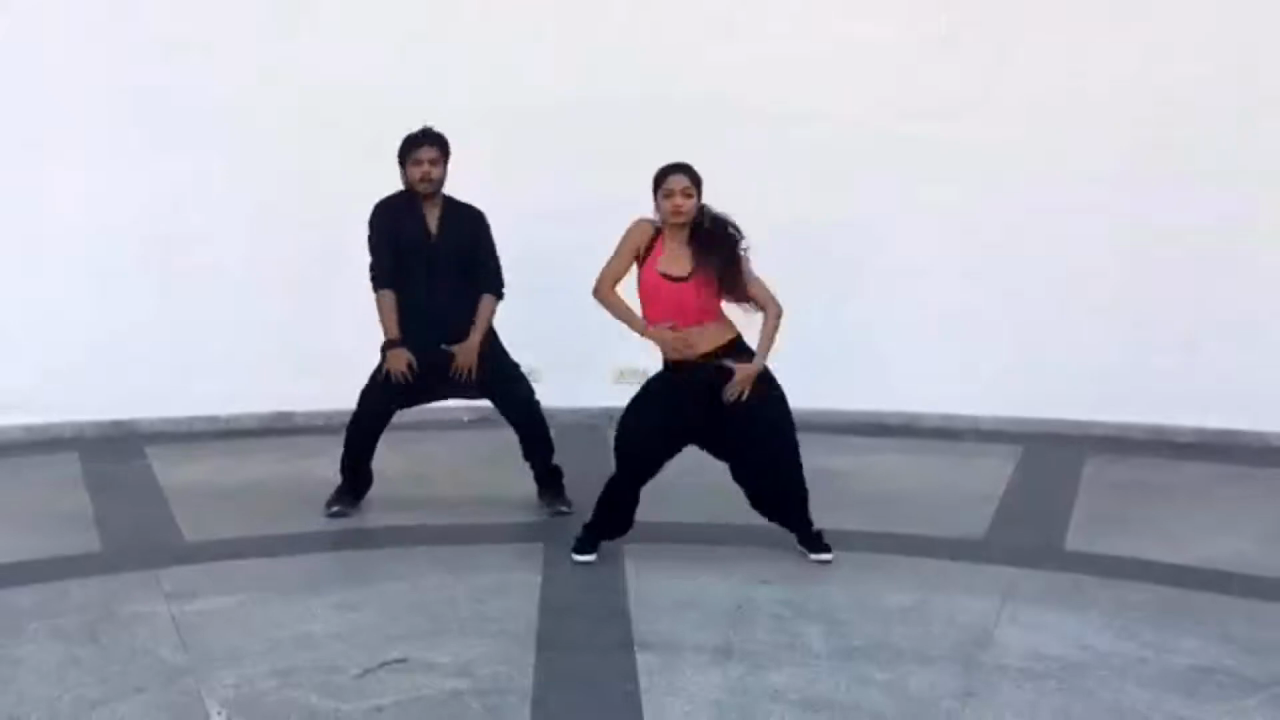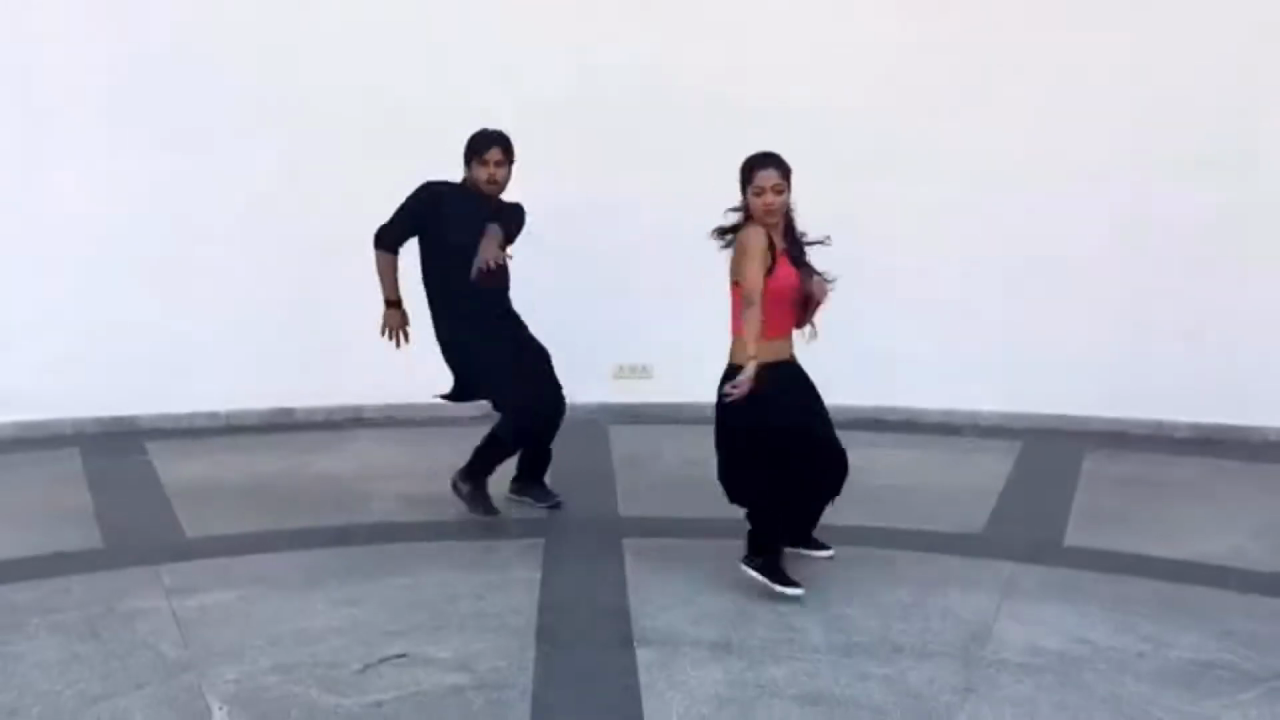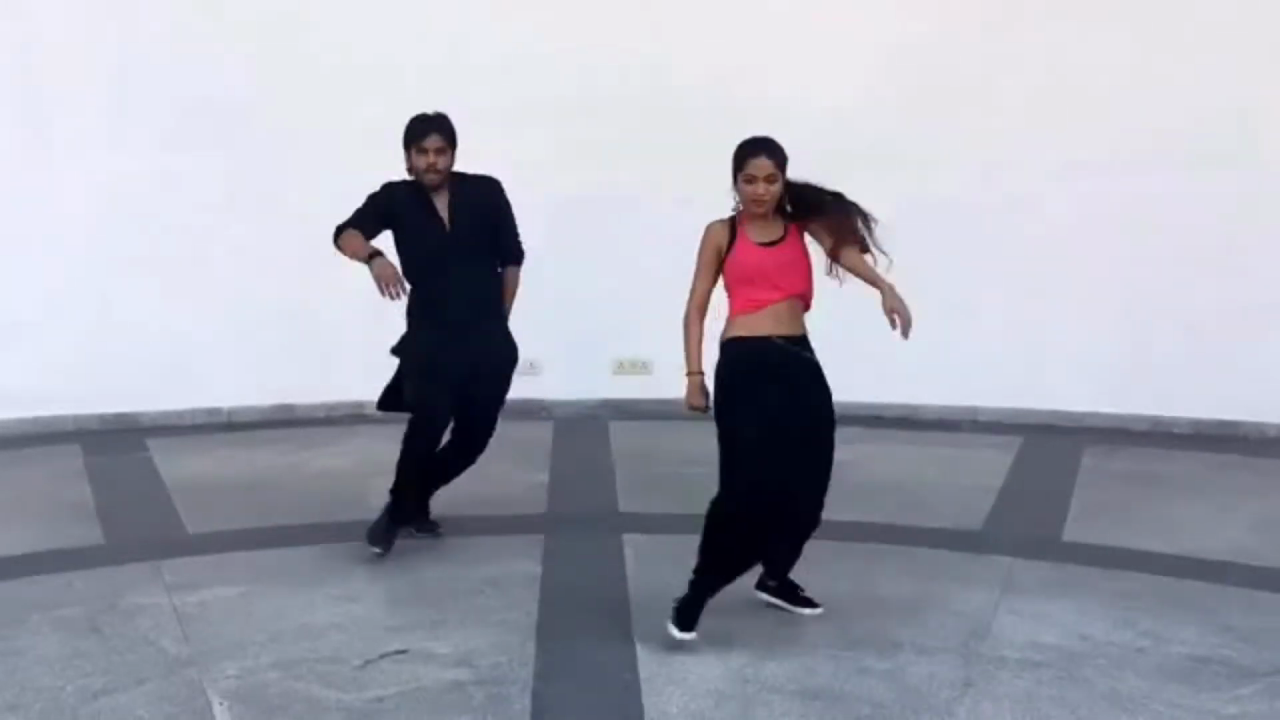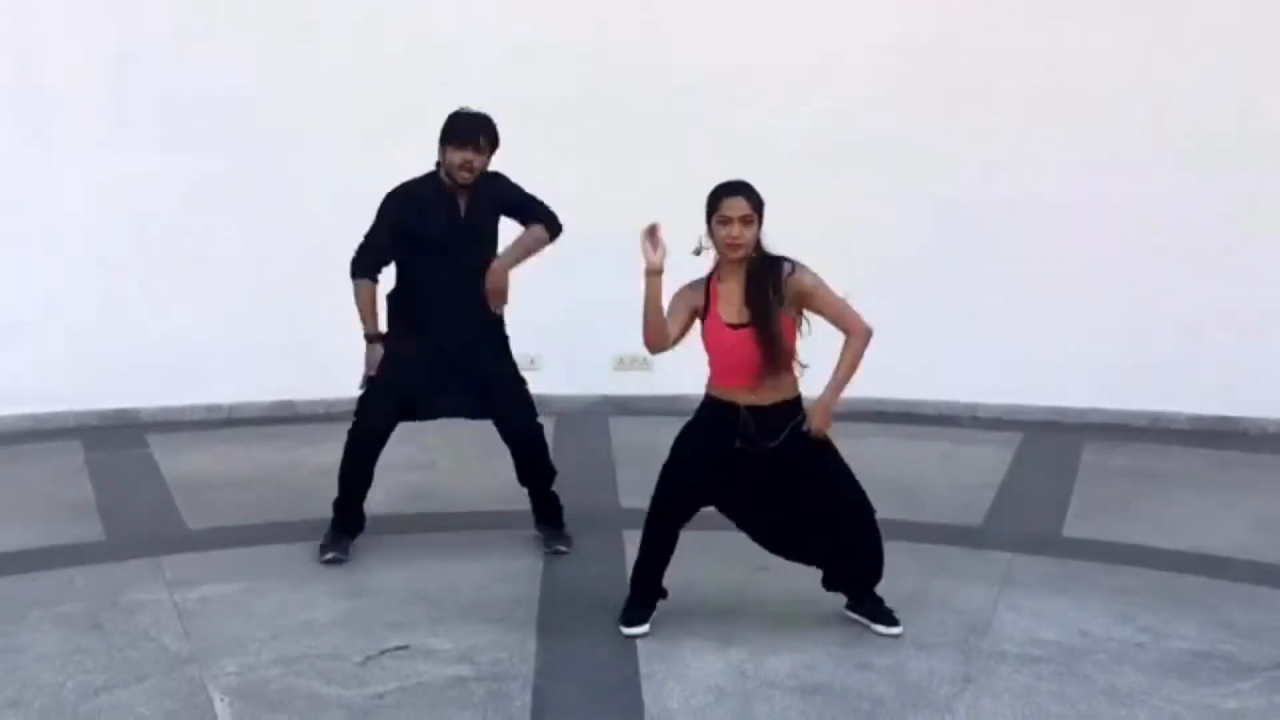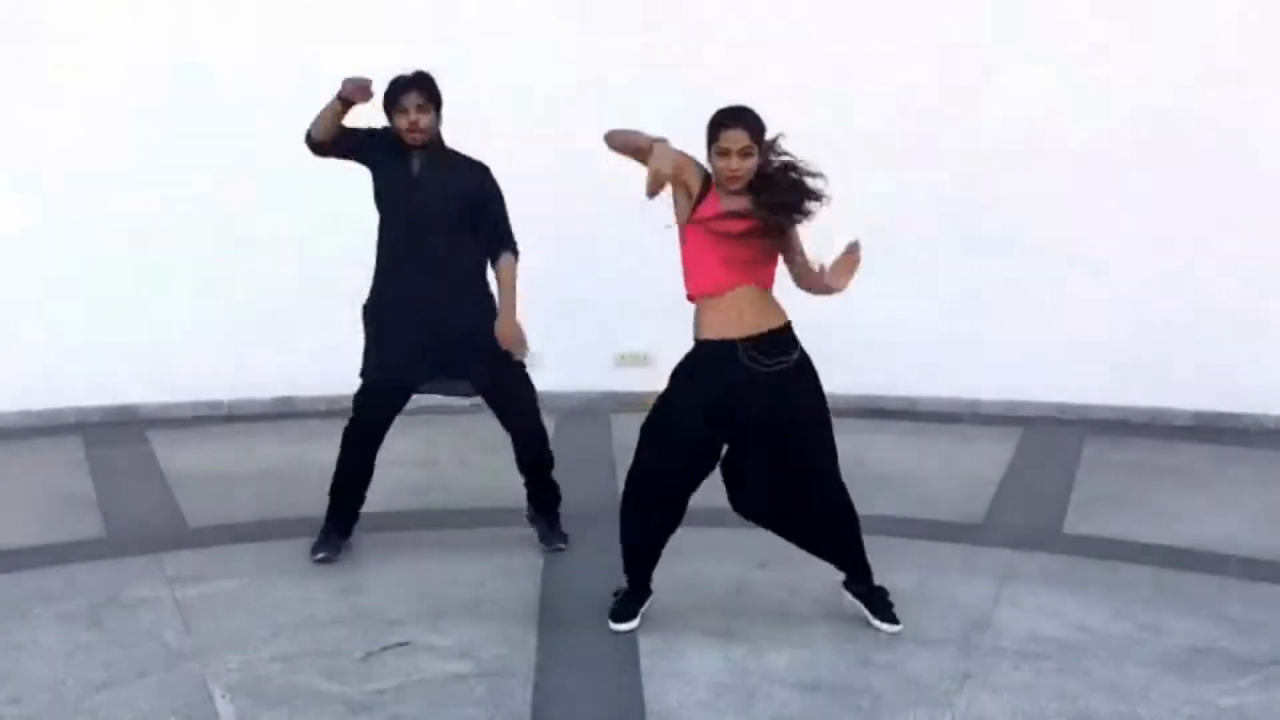
dt=0.4s
person 1, frame 1
left shoulder: (719, 247)
right shoulder: (644, 234)
left elbow: (771, 307)
right elbow: (603, 288)
left wrist: (757, 363)
right wrist: (650, 331)
left hip: (733, 369)
right hip: (679, 375)
left knee: (775, 454)
right knee: (633, 453)
left ankle: (802, 528)
right ankle: (598, 531)
person 1, frame 2
left shoulder: (786, 243)
right shoulder: (751, 237)
right elbow: (752, 301)
left wrist: (813, 293)
right wrist: (752, 363)
left hip: (786, 375)
right hip: (754, 380)
left knee: (827, 464)
left ankle: (792, 532)
right ankle: (764, 553)
person 1, frame 3
left shoulder: (805, 222)
right shoulder: (722, 233)
left elbow: (846, 251)
right elbow: (696, 308)
left wrist: (885, 287)
right wrist: (693, 375)
left hip: (797, 361)
right hip: (743, 364)
left knee: (804, 484)
right knee: (753, 487)
left ankle: (776, 577)
right ankle: (697, 593)
person 1, frame 4
left shoulder: (787, 278)
right shoulder: (697, 294)
left elbow: (859, 331)
right elbow: (657, 343)
left wrist: (828, 399)
right wrist: (652, 277)
left hip: (789, 424)
right hip: (719, 421)
left knee: (848, 515)
right knee: (671, 499)
left ankle: (861, 595)
right ankle: (644, 594)
person 1, frame 5
left shoulder: (775, 203)
right shoulder: (692, 184)
left elbow: (805, 278)
right elbow: (615, 140)
left wrist: (832, 280)
right wrist: (656, 150)
left hip: (778, 356)
right hip: (712, 362)
left knee: (812, 480)
right knee: (655, 479)
left ankle: (861, 583)
right ankle: (636, 587)
person 2, frame 1
left shoulder: (471, 219)
right shoulder: (389, 213)
left elbow: (491, 283)
right elbow: (383, 282)
left wrist: (474, 341)
right wrist: (394, 344)
left hip: (470, 337)
right hip: (414, 340)
left knee: (525, 408)
right knee: (367, 415)
left ankle: (549, 485)
right ankle: (352, 485)
person 2, frame 2
left shoulder: (509, 213)
right shoulder: (433, 199)
left elbow: (500, 231)
right elbow: (386, 241)
left wrist: (490, 242)
right wrist: (392, 303)
left hip: (503, 326)
right hip: (463, 332)
left knee: (551, 404)
right knee: (528, 413)
left ankle: (527, 480)
right ankle: (472, 476)
person 2, frame 3
left shoulder: (485, 193)
right shoulder: (396, 198)
left elbow: (512, 258)
right elbow: (346, 234)
left wrist: (502, 322)
right wrist: (375, 259)
left hip: (486, 338)
right hip: (432, 338)
left knee: (474, 434)
right knee: (429, 419)
left ankle: (409, 507)
right ankle: (402, 509)
person 2, frame 4
left shoulder: (496, 191)
right shoulder: (405, 201)
left elbow: (547, 223)
right elbow: (365, 266)
left wrist: (505, 262)
right wrist: (374, 337)
left hip: (481, 342)
right hip: (413, 344)
left knee: (524, 428)
right knee: (366, 430)
left ankle: (548, 517)
right ankle: (344, 524)
person 2, frame 5
left shoulder: (471, 173)
right shoulder: (383, 151)
left elbow: (502, 244)
right elbow: (318, 141)
left wrist: (507, 313)
right wrist: (343, 102)
left hip: (471, 317)
right hip: (401, 319)
left knee: (523, 415)
right knee: (366, 422)
left ankle: (545, 511)
right ankle: (337, 525)
